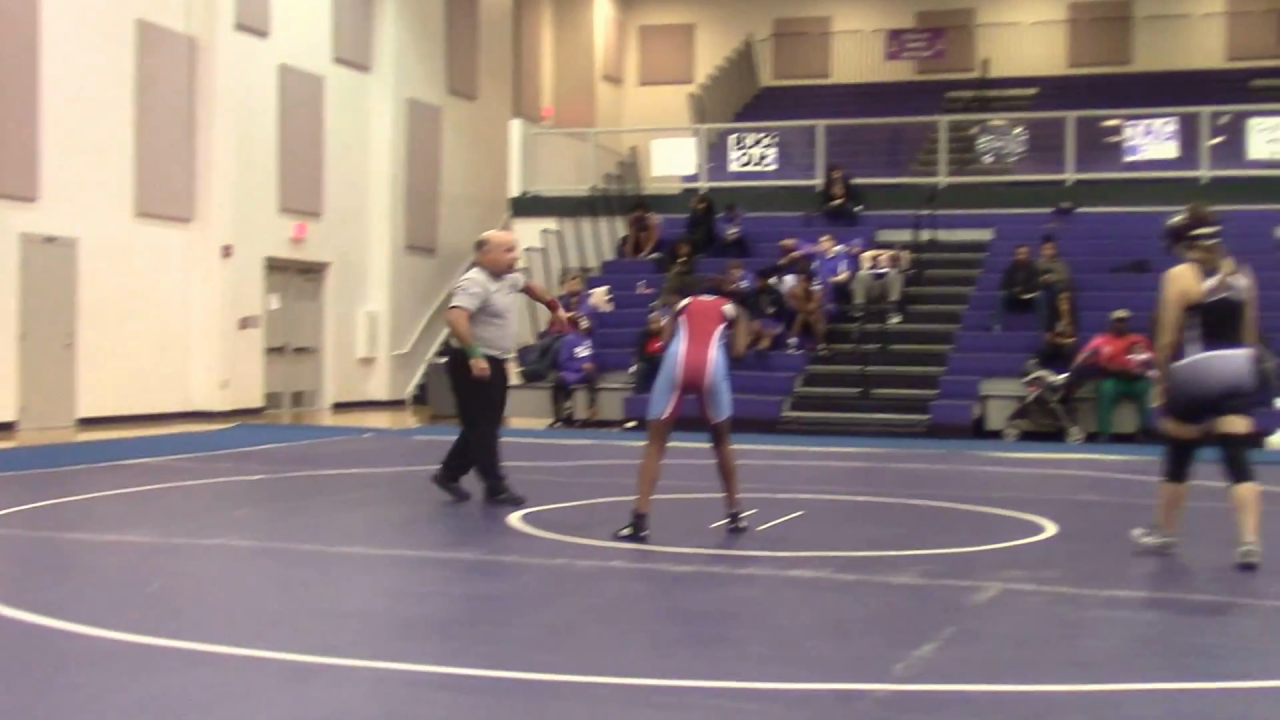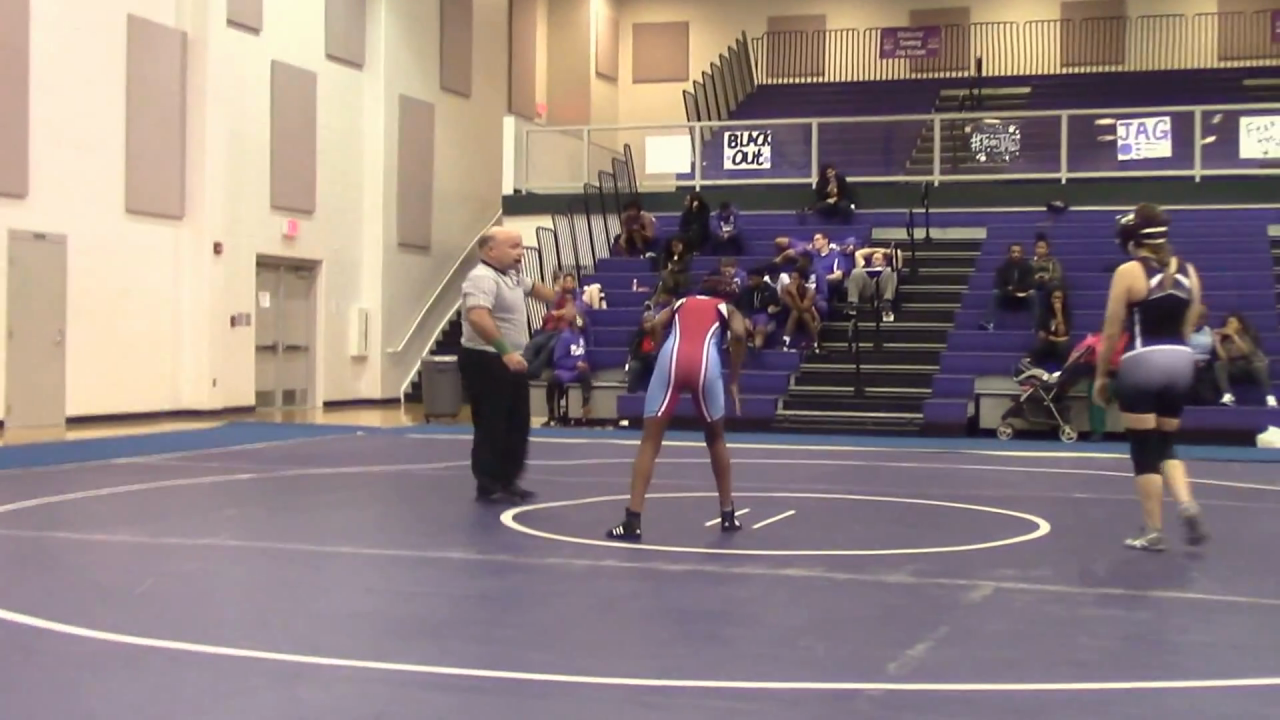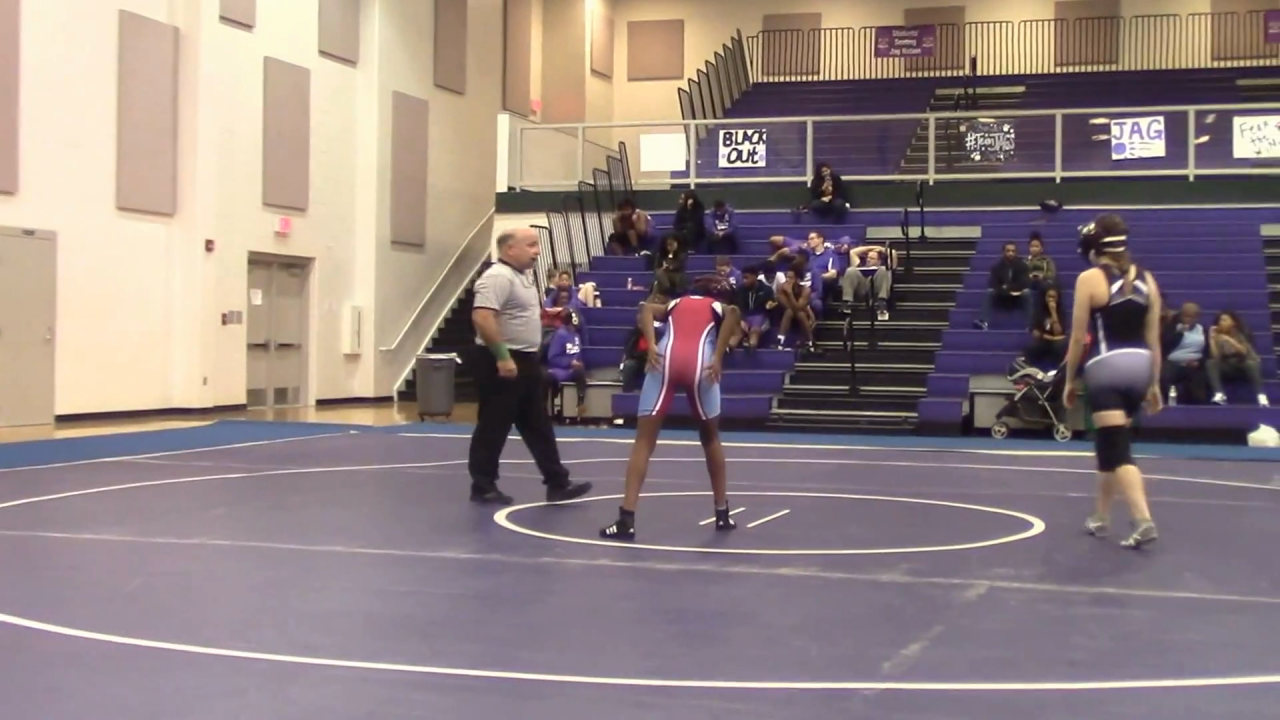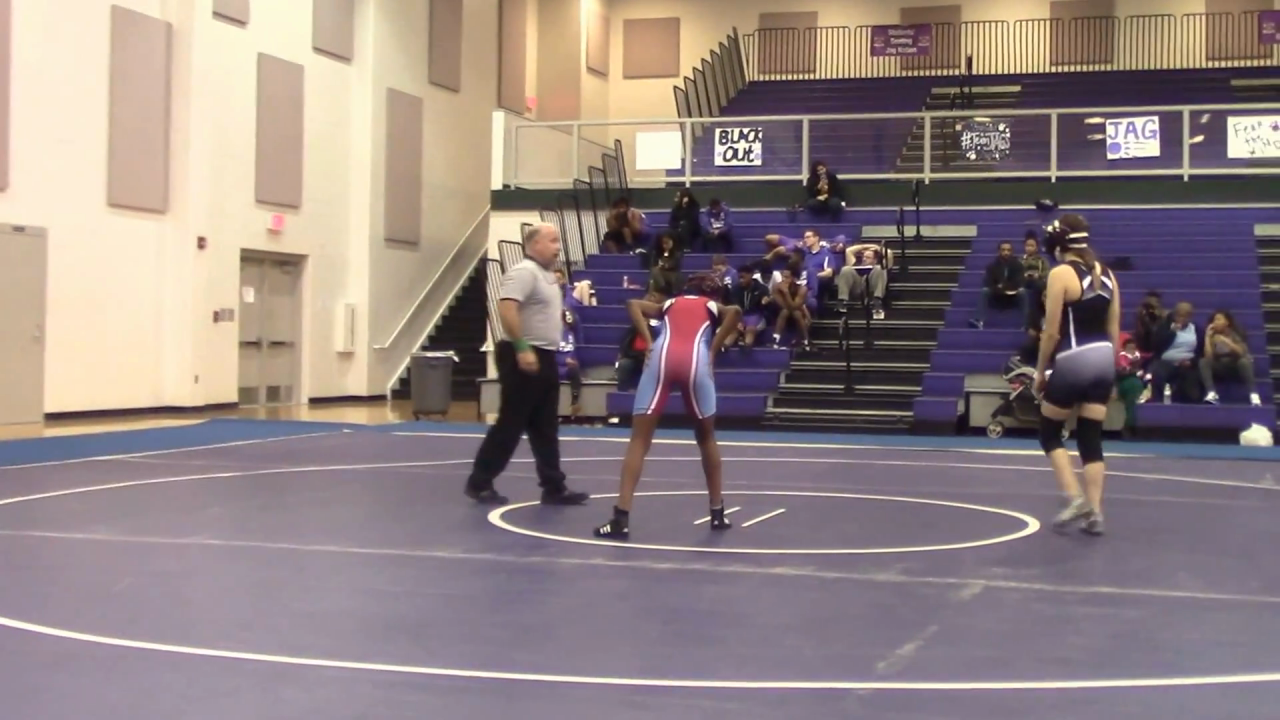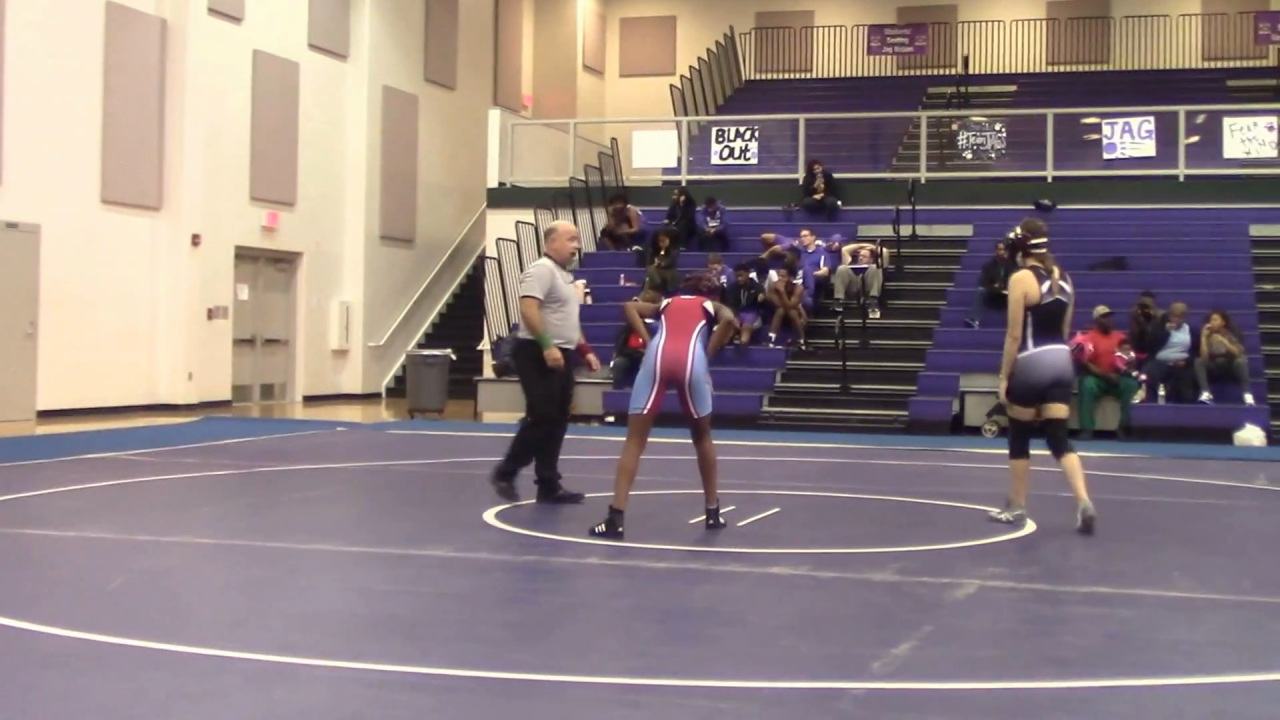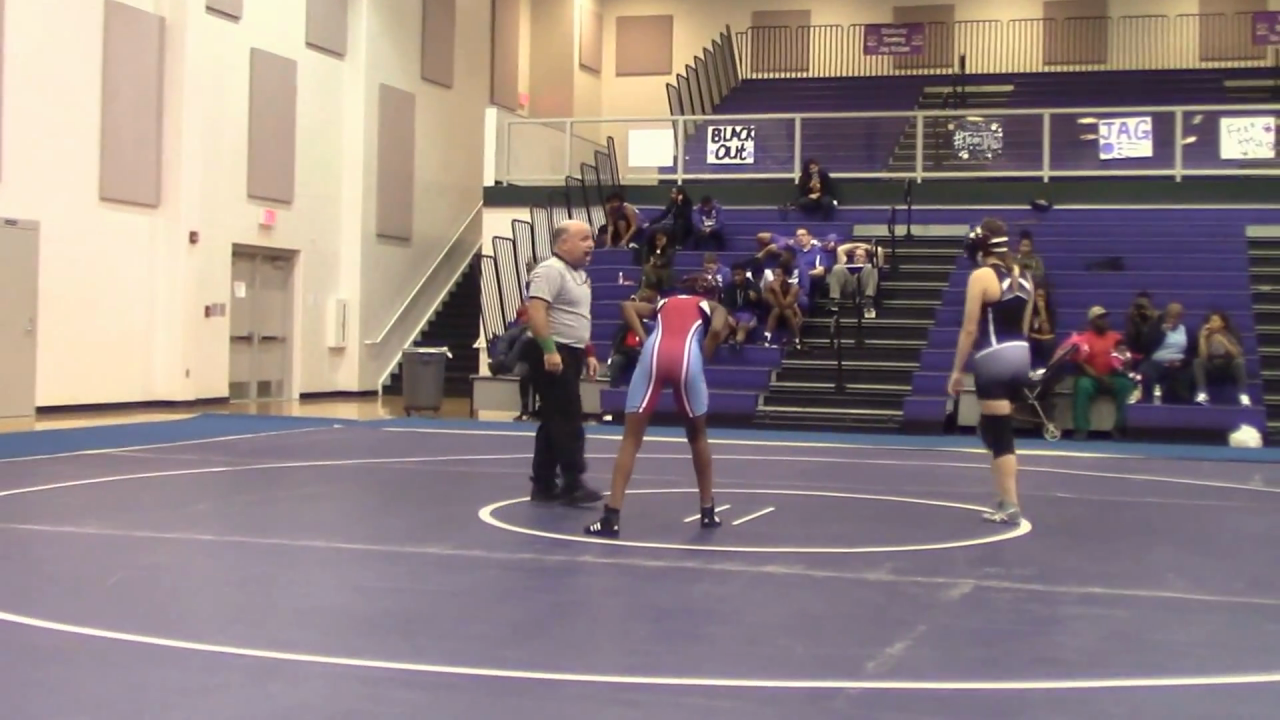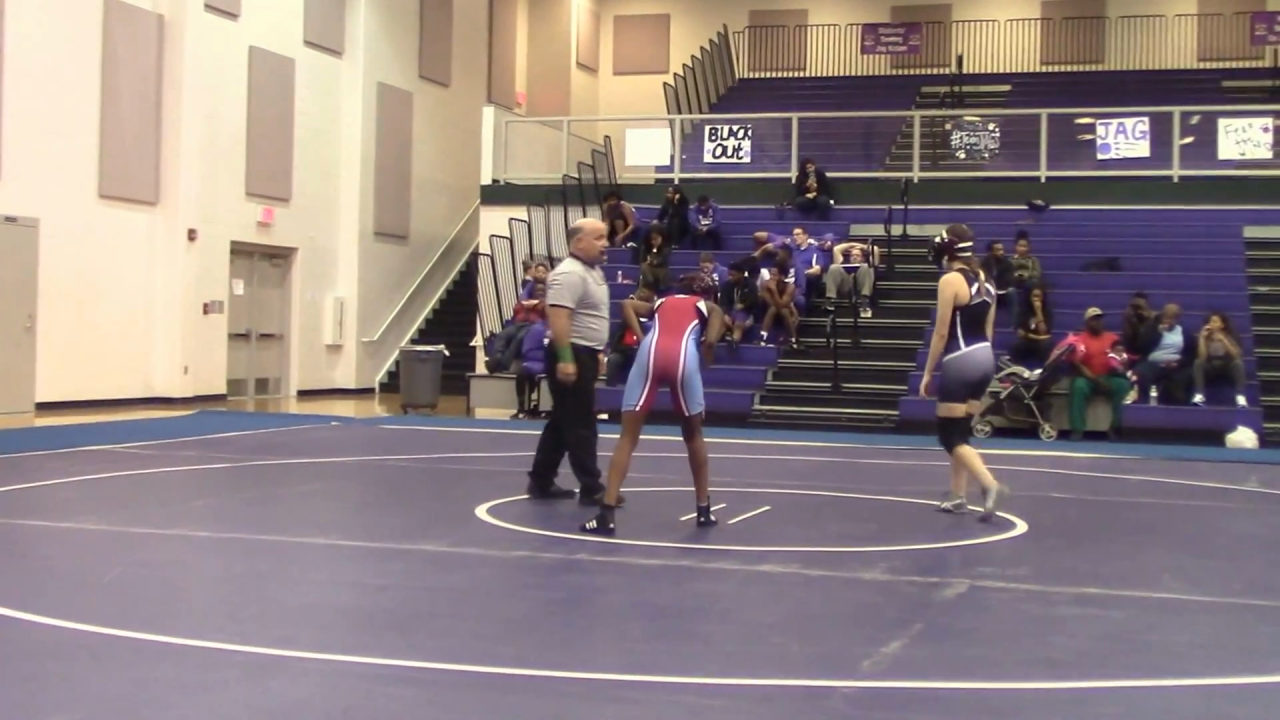
dt=0.3s
person 1, frame 1
left shoulder: (1179, 276)
right shoulder: (1240, 273)
left elbow: (1168, 338)
right elbow: (1248, 330)
left wrist: (1162, 382)
left hip: (1196, 371)
right hip: (1239, 367)
left knee: (1178, 458)
right knee: (1236, 459)
left ankle: (1164, 533)
right ankle: (1248, 542)
person 1, frame 2
left shoulder: (1127, 272)
right shoulder: (1187, 271)
left elbow: (1111, 332)
right elbow: (1187, 329)
left wrist: (1101, 375)
left hip: (1142, 364)
right hip: (1180, 364)
left knee: (1142, 452)
right knee: (1163, 447)
left ankle: (1153, 531)
right ankle: (1187, 505)
person 1, frame 3
left shoulder: (1089, 279)
right shoulder: (1145, 279)
left elbow: (1079, 337)
right elbow: (1153, 337)
left wrist: (1070, 380)
right wrist: (1153, 383)
left hip: (1105, 369)
right hip: (1138, 369)
left knee: (1116, 452)
right knee: (1113, 443)
left ankle: (1143, 520)
right ankle: (1100, 518)
person 1, frame 4
left shoulder: (1060, 274)
right shoulder: (1106, 274)
left elbow: (1051, 331)
right elbow: (1113, 329)
left wrist: (1040, 370)
right wrist: (1111, 370)
left hip: (1073, 361)
right hip: (1103, 359)
left knee: (1049, 434)
right knee: (1091, 440)
left ankle: (1074, 498)
right ankle: (1094, 513)
person 1, frame 5
left shoulder: (1021, 279)
right shoulder: (1063, 278)
left elbow: (1014, 334)
right elbow: (1065, 330)
left wrist: (1004, 377)
left hip: (1031, 363)
right hip: (1061, 361)
left knee: (1018, 439)
right knee: (1060, 439)
left ankle: (1015, 508)
right ankle: (1083, 502)
person 1, frame 6
left shoulder: (981, 276)
right shoulder: (1022, 276)
left elbow: (970, 329)
right elbow: (1025, 325)
left wrist: (956, 370)
left hip: (994, 358)
right hip: (1020, 356)
left knee: (999, 434)
right knee: (997, 429)
left ankle: (1009, 505)
right ankle: (1006, 497)
person 1, frame 7
left shoulder: (950, 280)
right shoulder: (983, 280)
left elbow: (941, 333)
right elbow: (988, 328)
left wrist: (928, 373)
left hip: (959, 361)
right hip: (984, 359)
left knee: (951, 435)
right knee: (958, 431)
left ankle: (991, 485)
right ankle: (958, 496)
person 2, frame 1
left shoulder: (508, 278)
right shoulder: (473, 282)
left elbow: (530, 287)
right elbow: (455, 318)
left wrist: (554, 306)
right wrist: (474, 356)
left hip: (495, 364)
right hip: (471, 364)
left knee: (486, 425)
right knee: (484, 427)
left ankle: (449, 473)
right ankle: (495, 487)
person 2, frame 2
left shoulder: (512, 274)
right shoulder: (481, 278)
left elbow: (533, 287)
right elbow: (478, 317)
right wrist: (506, 351)
left hip: (511, 361)
right hip: (482, 361)
left knee: (519, 424)
right knee: (491, 426)
left ankle: (506, 480)
right ankle: (488, 487)
person 2, frame 3
left shoulder: (525, 275)
right shoulder: (498, 277)
right elbow: (482, 317)
right wrist: (501, 356)
left hip: (526, 359)
right hip: (502, 362)
left knee: (539, 425)
right knee: (494, 426)
left ankle: (558, 483)
right ankle: (483, 486)
person 2, frame 4
left shoulder: (548, 275)
right shoulder: (525, 271)
right elbow: (507, 309)
left wrist: (550, 355)
right wrist: (523, 349)
left hip: (545, 357)
right hip: (523, 358)
left knee: (546, 427)
right knee: (511, 423)
left ankle: (554, 488)
right ankle: (479, 482)
person 2, frame 5
left shoulder: (566, 275)
right shoulder: (541, 269)
right elbow: (528, 309)
left wrist: (585, 351)
right wrist: (548, 346)
left hip: (562, 357)
right hip: (539, 356)
left knee: (557, 422)
right knee: (542, 418)
left ankle: (548, 486)
right ankle: (505, 473)
person 2, frame 6
left shoulder: (580, 274)
right shoulder: (551, 270)
right elbow: (535, 312)
left wrist: (588, 353)
right wrist: (549, 350)
left hip: (570, 354)
right hip: (551, 355)
left knee: (555, 420)
right knee: (568, 420)
left ankle: (544, 484)
right ankle: (572, 484)
person 2, frame 7
left shoulder: (594, 270)
right shoulder: (570, 273)
right elbow: (557, 318)
left wrist: (596, 353)
right wrist: (564, 359)
left hip: (585, 355)
right hip: (570, 356)
left knee: (563, 421)
right knee: (581, 423)
left ankle: (540, 481)
right ankle: (590, 488)
person 3, frame 1
left shoulder: (685, 303)
right shoulder: (734, 310)
left elbow: (666, 342)
right elbow: (738, 351)
left hip: (676, 362)
right hip: (711, 366)
left knee: (655, 444)
right knee: (722, 443)
left ankle: (640, 522)
right ankle: (734, 515)
person 3, frame 2
left shoulder: (681, 303)
right shoulder: (728, 309)
left elbow: (657, 325)
right elbow: (739, 335)
right wrist: (733, 382)
left hip: (671, 359)
right hip: (705, 362)
left knee: (649, 443)
right knee: (716, 440)
left ankle: (632, 521)
right ankle: (728, 515)
person 3, frame 3
left shoulder: (675, 304)
right shoulder: (720, 307)
left elbow: (646, 309)
right elbow: (733, 311)
left wrist: (651, 346)
right wrist: (718, 356)
left hip: (666, 360)
right hip: (699, 362)
left knee: (644, 442)
right knee: (711, 439)
left ankle: (626, 520)
right ankle: (722, 514)
person 3, frame 4
left shoulder: (669, 304)
right shoulder: (715, 307)
left elbow: (634, 304)
right elbow: (735, 311)
left wrist: (649, 342)
right wrist: (713, 350)
left hip: (662, 357)
right hip: (695, 360)
left knee: (639, 441)
right knee: (706, 439)
left ankle: (621, 519)
right ankle: (717, 513)
person 3, frame 5
left shoulder: (666, 303)
right shoulder: (713, 306)
left elbow: (629, 306)
right elbow: (729, 321)
left wrist: (648, 341)
right wrist: (707, 356)
left hip: (658, 356)
right hip: (691, 358)
left knee: (634, 441)
right knee: (702, 438)
left ankle: (615, 518)
right ankle: (712, 512)
person 3, frame 6
left shoulder: (663, 303)
right shoulder: (712, 306)
left elbow: (628, 306)
right elbow: (717, 330)
left wrist: (645, 340)
right wrist: (702, 358)
left hip: (654, 354)
right hip: (687, 357)
left knee: (631, 439)
right knee: (698, 437)
left ankle: (611, 517)
right ankle: (708, 511)
person 3, frame 7
left shoulder: (662, 302)
right shoulder: (710, 307)
left elbow: (628, 305)
right elbow: (710, 342)
left wrist: (642, 339)
right wrist: (699, 367)
left hip: (651, 352)
right hip: (684, 356)
left knee: (627, 437)
right knee: (693, 436)
left ankle: (606, 514)
right ankle: (703, 510)
